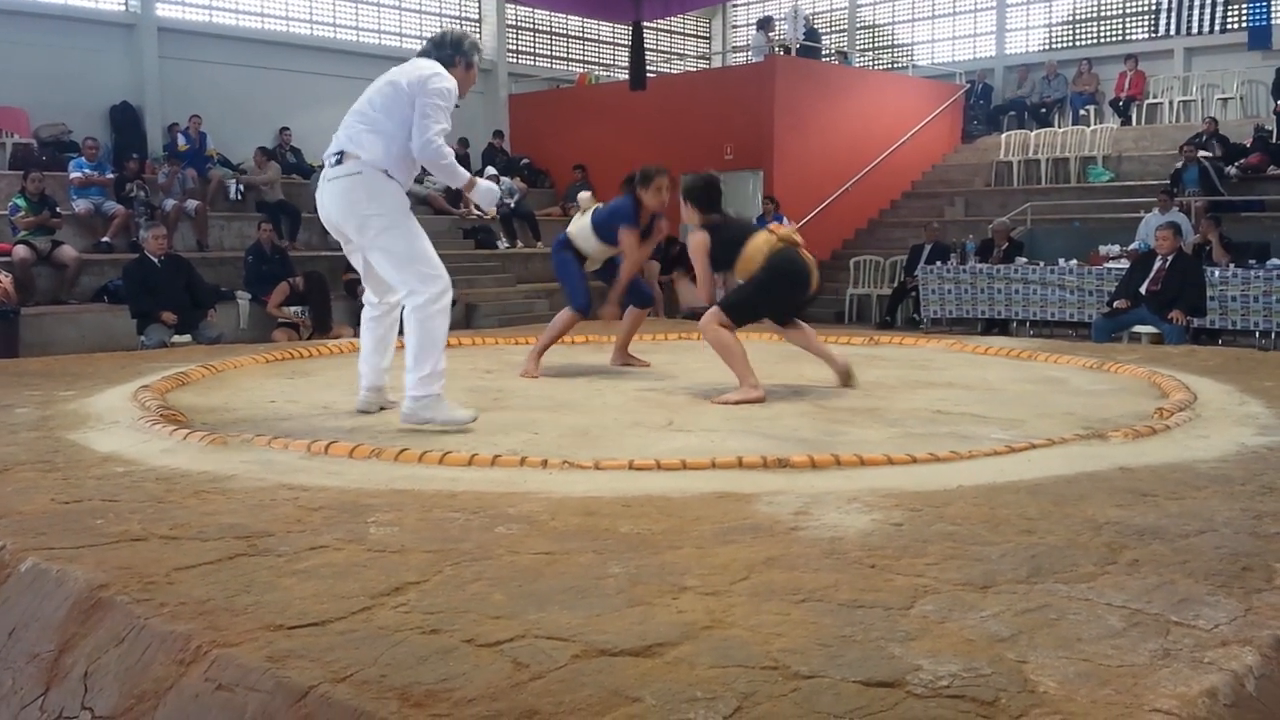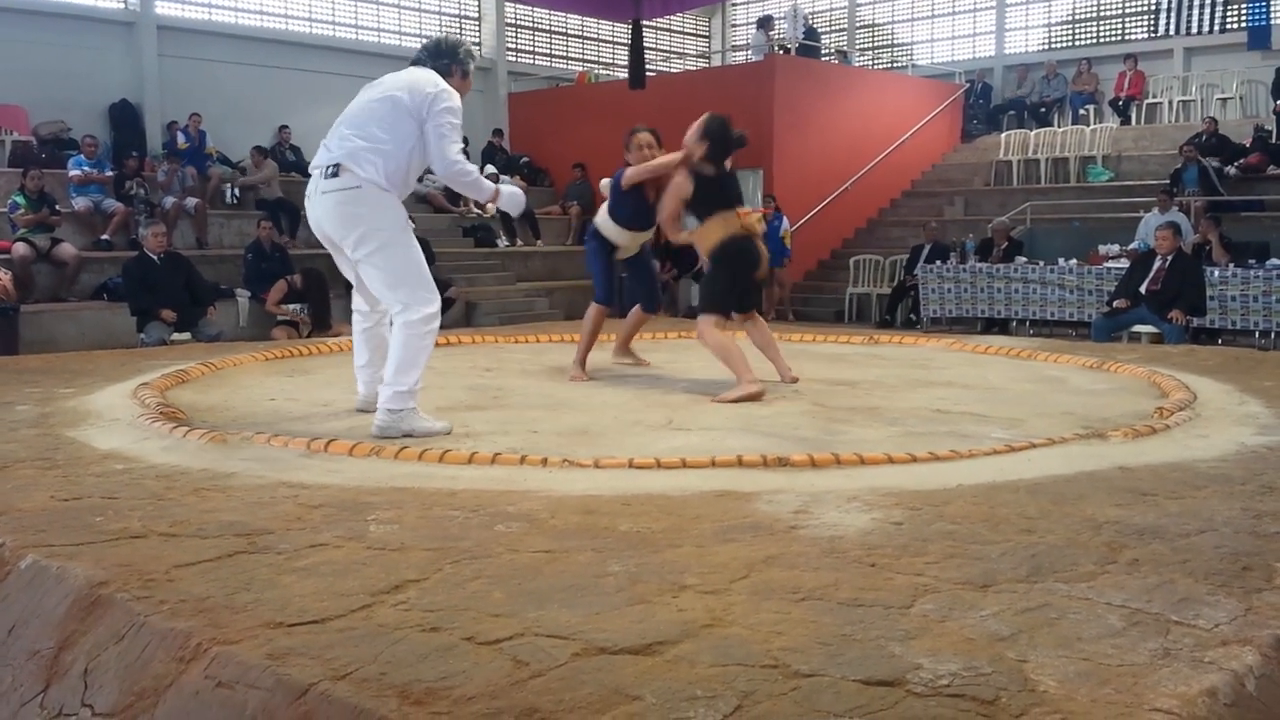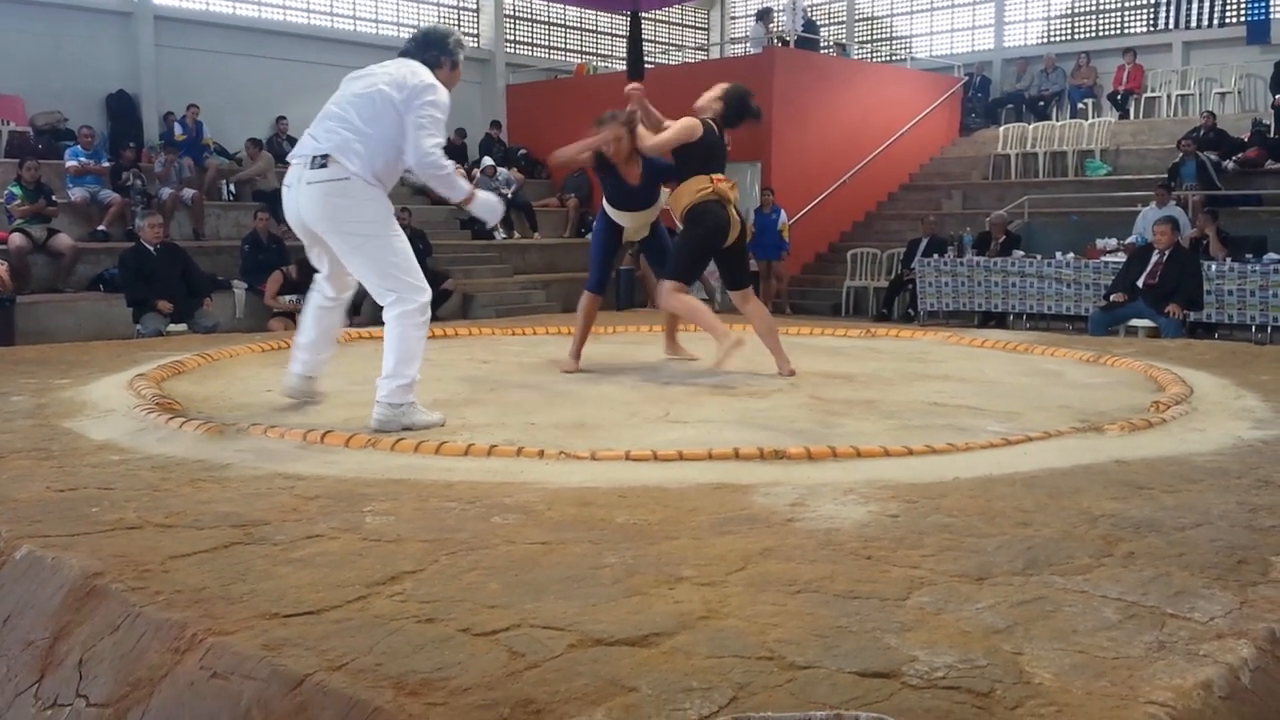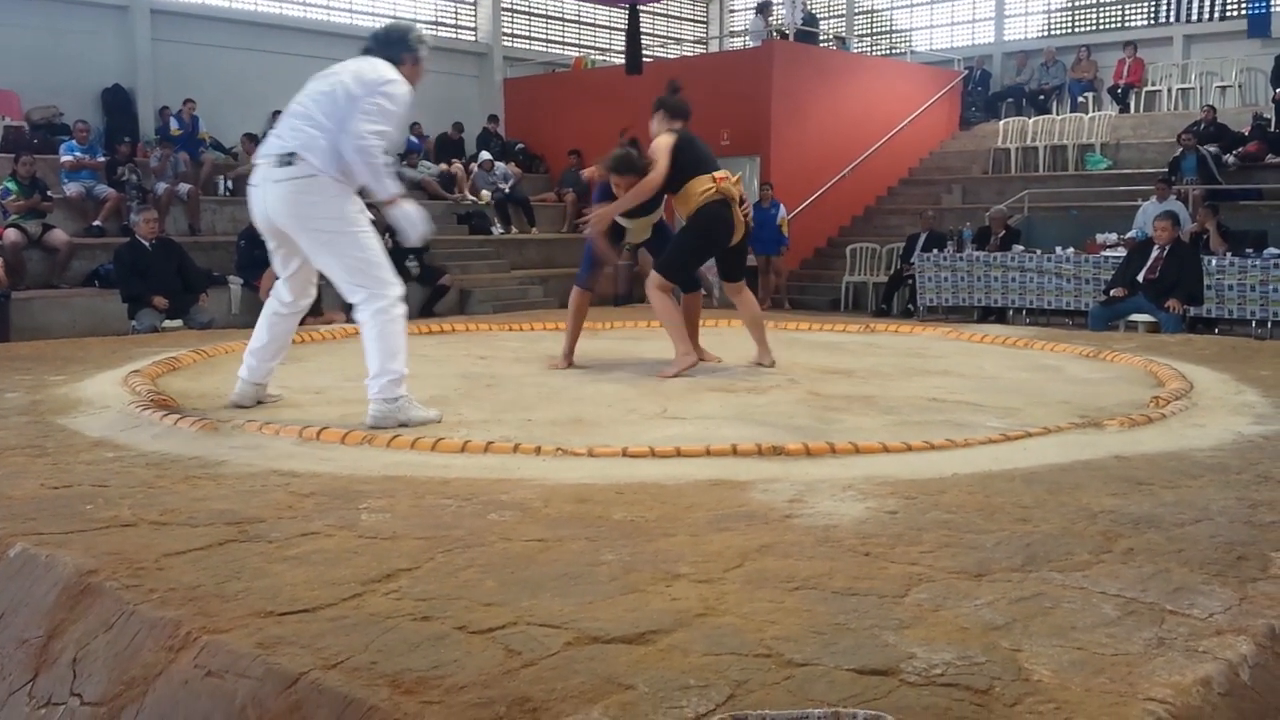
dt=0.2s
person 1, frame 1
left shoulder: (403, 76)
right shoulder: (439, 78)
right elbow: (429, 146)
right wrist: (470, 186)
left hip: (333, 186)
right hip: (365, 186)
left knee: (382, 292)
right knee: (430, 288)
left ankle: (373, 389)
right ankle: (424, 400)
person 1, frame 2
left shoulder: (388, 84)
right shoulder: (441, 93)
right elbow: (449, 164)
right wrist: (496, 195)
left hip: (319, 195)
right hip: (359, 198)
left knee: (371, 298)
right knee: (417, 305)
left ankle: (371, 389)
right ankle: (397, 411)
person 1, frame 3
left shoulder: (370, 75)
right shoulder: (428, 87)
right elbow: (425, 157)
right wrist: (473, 197)
left hip: (299, 185)
right hip: (342, 188)
left knee: (333, 283)
right knee: (408, 296)
left ankle: (302, 374)
right ankle: (394, 404)
person 1, frame 4
left shoulder: (341, 73)
right shoulder: (391, 84)
right elbow: (362, 147)
right wrist: (398, 203)
left hip: (266, 185)
right hip: (308, 187)
left knee: (294, 287)
right knee: (380, 293)
left ankle: (251, 383)
right ankle: (390, 400)
person 2, frame 1
left shoulder: (698, 236)
right shoulder: (729, 222)
left elbow: (705, 295)
left hip: (782, 274)
right hip: (806, 269)
left knee: (710, 323)
right knee: (784, 323)
left ankle: (750, 386)
right ankle: (837, 363)
person 2, frame 2
left shoulder: (684, 178)
right shoulder: (724, 168)
left elbow: (666, 221)
left hip: (729, 254)
right hip: (753, 251)
left knee: (708, 327)
right knee: (748, 316)
left ankle: (748, 382)
right ankle: (785, 371)
person 2, frame 3
left shoulder: (693, 123)
right shoulder: (714, 133)
left elbow: (650, 145)
right elbow: (667, 127)
left wrist: (637, 122)
right wrist: (642, 102)
left hip: (705, 221)
right hip: (730, 220)
left knee: (670, 293)
right knee: (742, 296)
left ankle: (725, 337)
right ankle: (783, 362)
person 2, frame 4
left shoulder: (665, 139)
right shoulder: (690, 142)
left elbow: (655, 179)
left wrist: (610, 210)
left hip: (709, 218)
right hip: (735, 216)
left knee: (656, 286)
right knee: (736, 286)
left ankle: (685, 353)
right ankle: (764, 351)
person 3, frame 1
left shoulder: (652, 217)
right shoulder: (626, 205)
right elbow: (632, 258)
left hip: (601, 256)
right hip: (569, 249)
left knee: (645, 298)
right knee: (581, 305)
left ankle: (620, 353)
right ankle: (534, 356)
person 3, frame 2
right shoulder: (624, 179)
right elbow: (654, 167)
right wrist: (687, 154)
left hip: (637, 244)
right hip: (601, 241)
left knee: (651, 302)
right knee: (604, 298)
left ankle: (621, 348)
right ankle: (578, 363)
person 3, frame 3
left shoulder: (654, 165)
right shoulder: (600, 160)
right elbow: (558, 158)
right wrist: (596, 141)
left hip: (648, 228)
right hip: (611, 225)
right knee: (596, 286)
left ankle: (671, 342)
right ankle: (574, 354)
person 3, frame 4
right shoulder: (604, 190)
left hip: (652, 226)
right hip: (616, 225)
left knee: (691, 284)
right knee: (585, 280)
left ankle: (693, 345)
right ankle: (567, 352)
